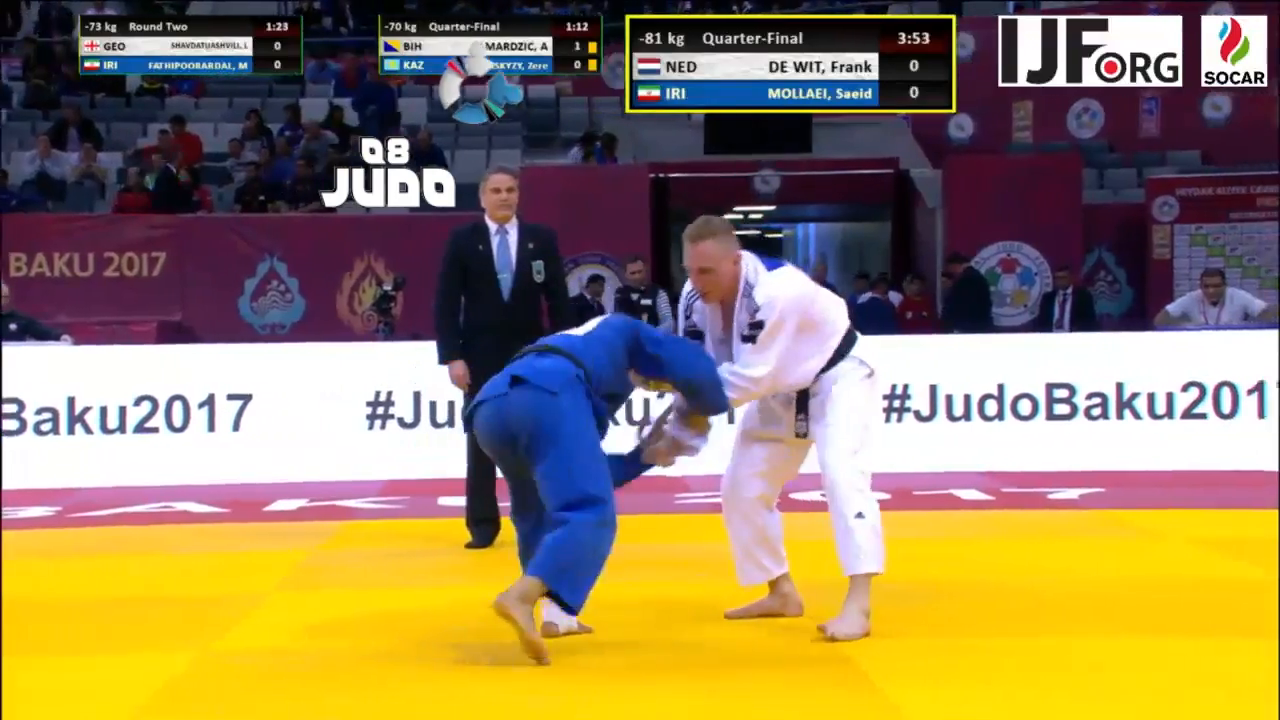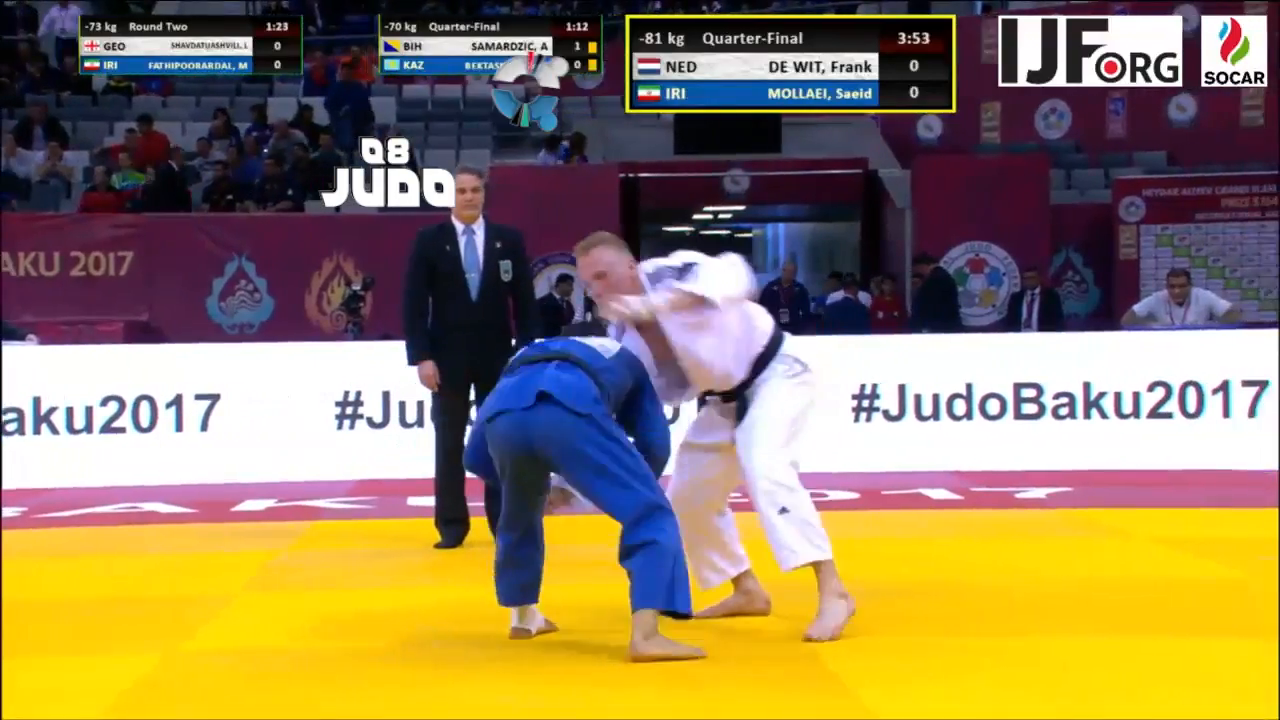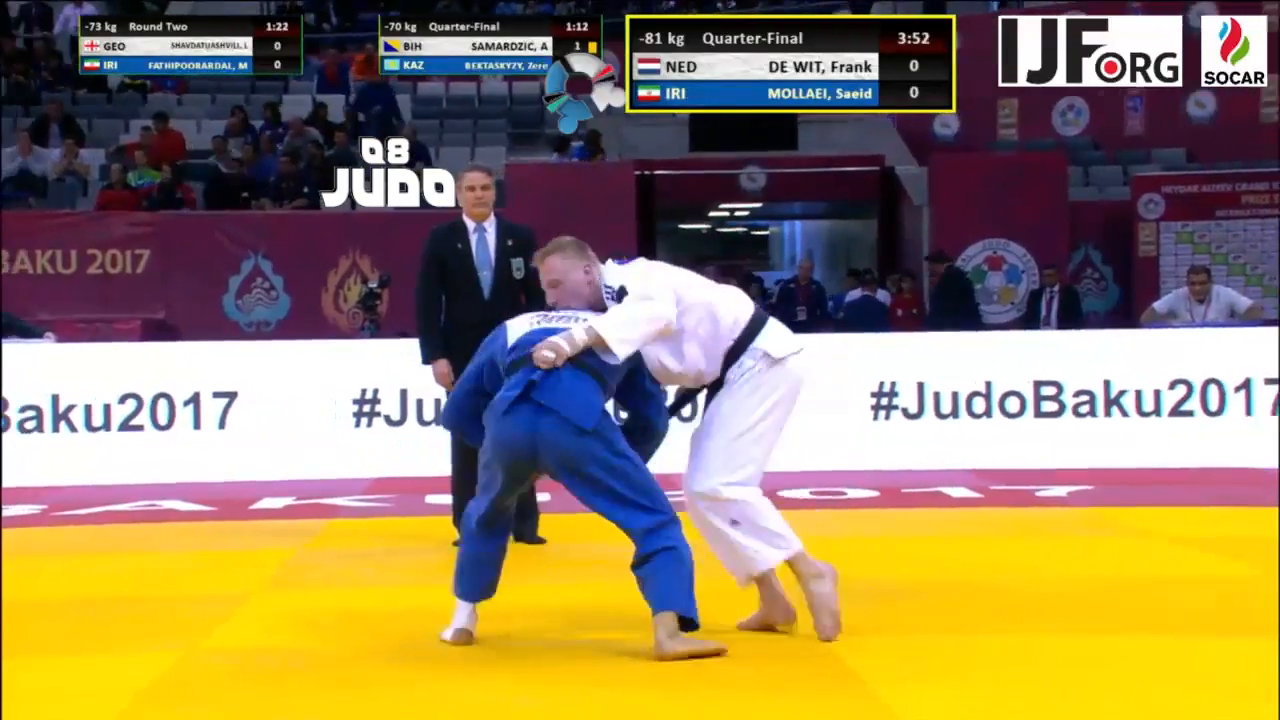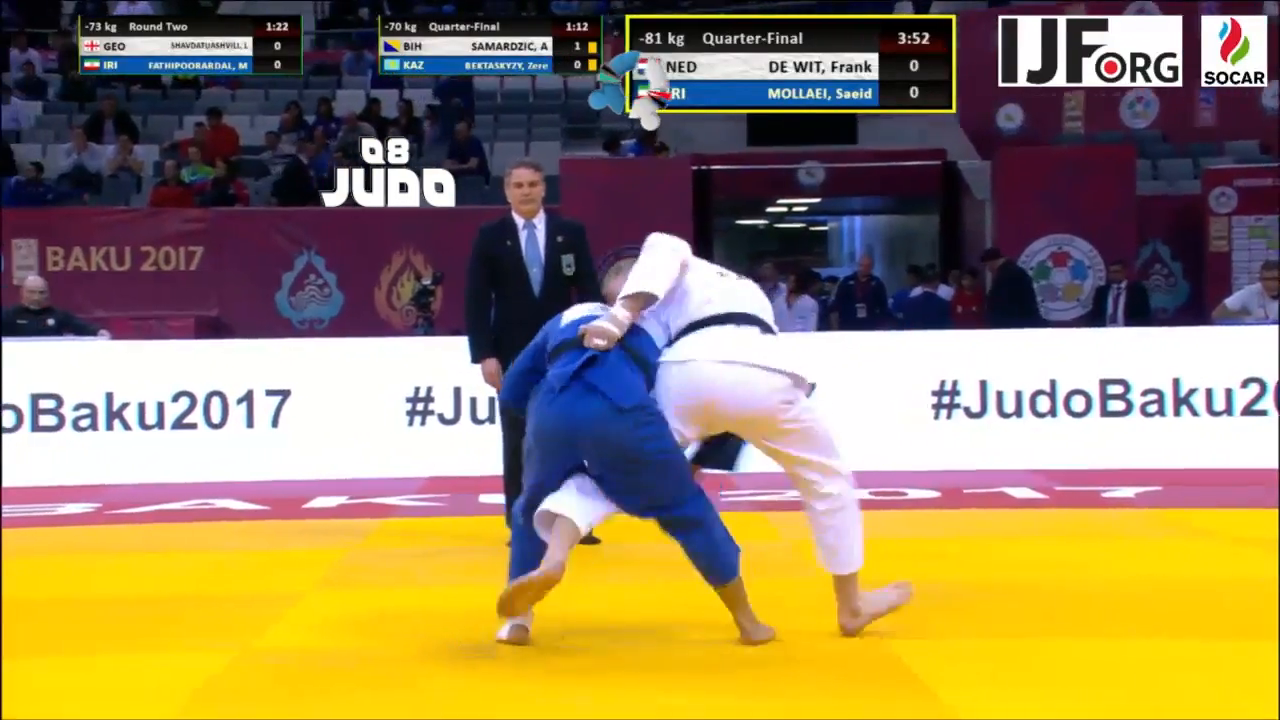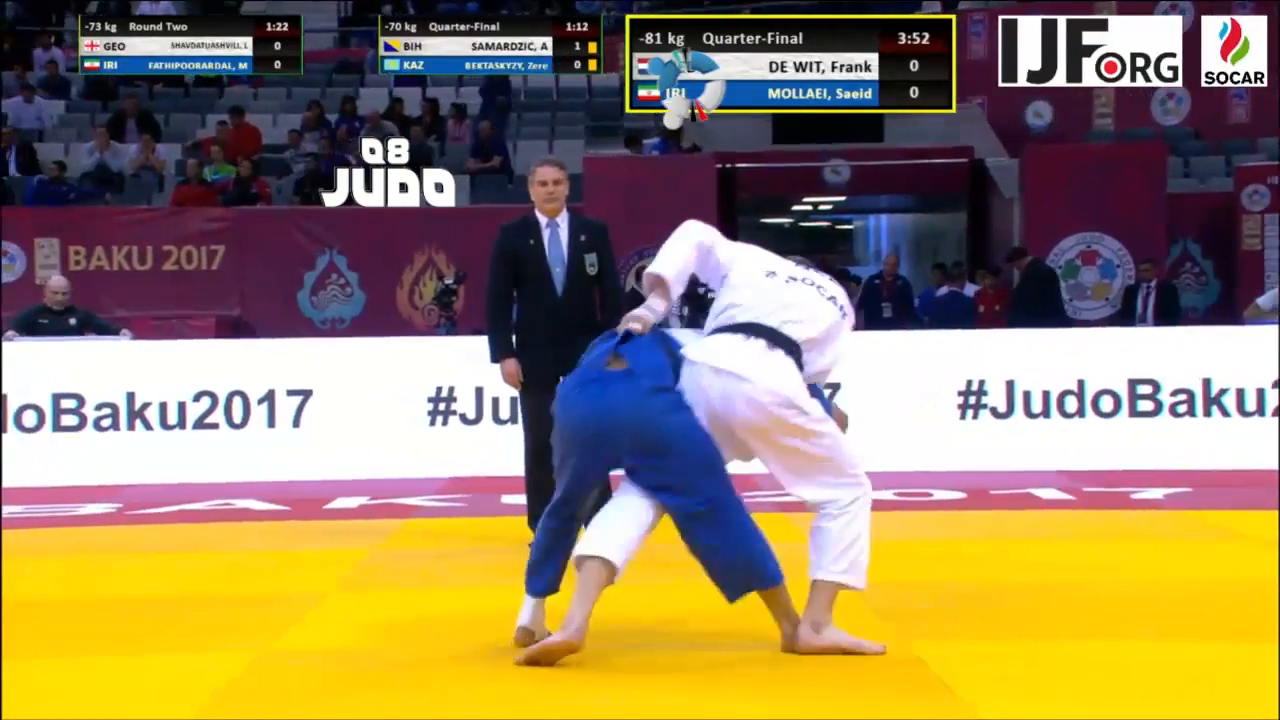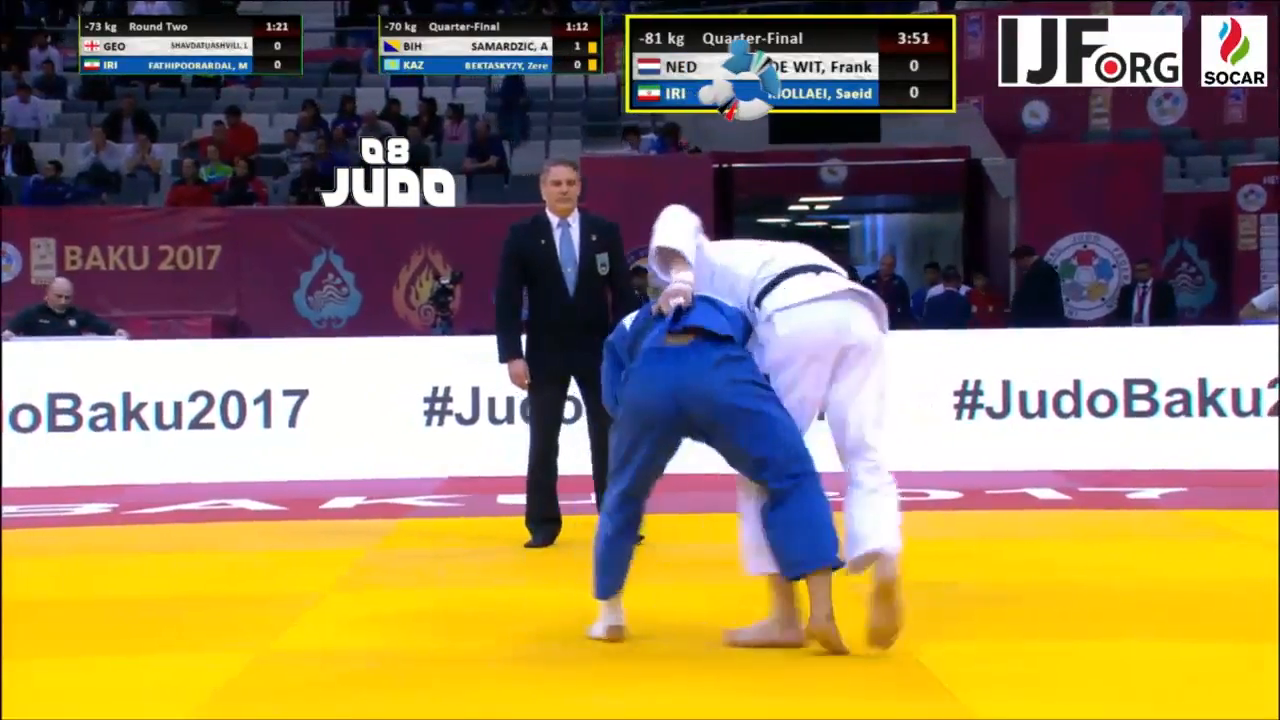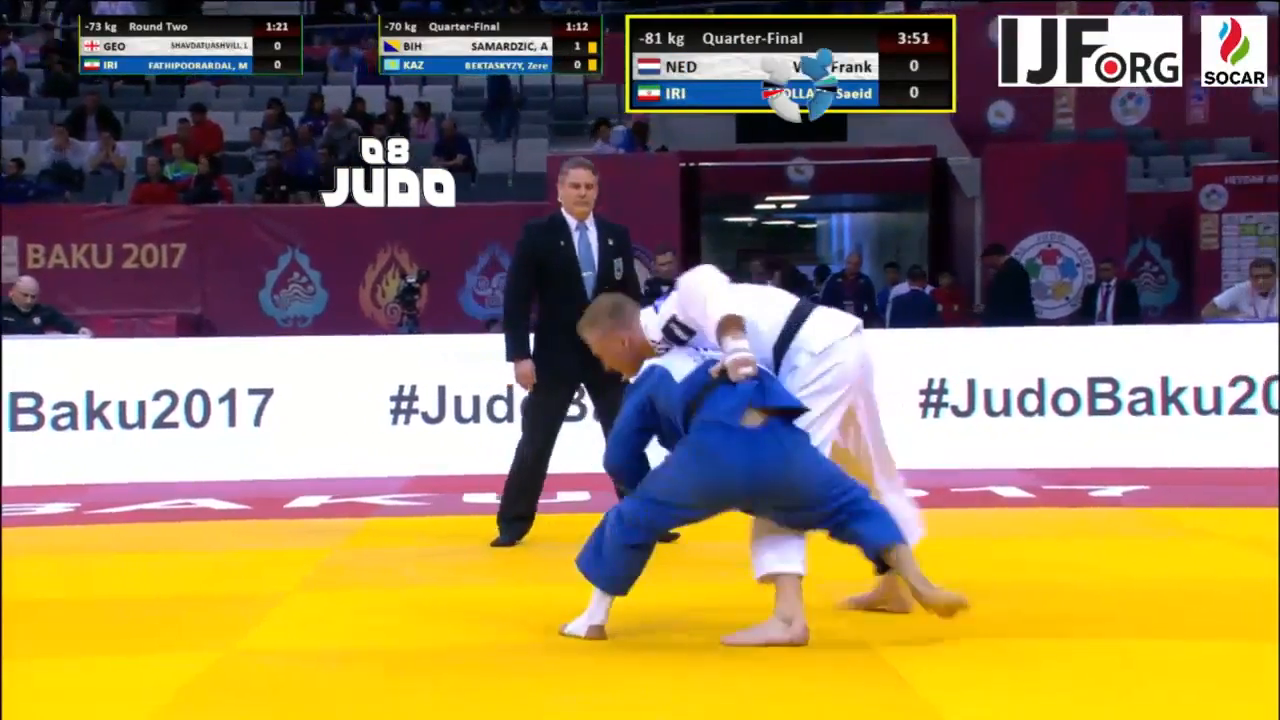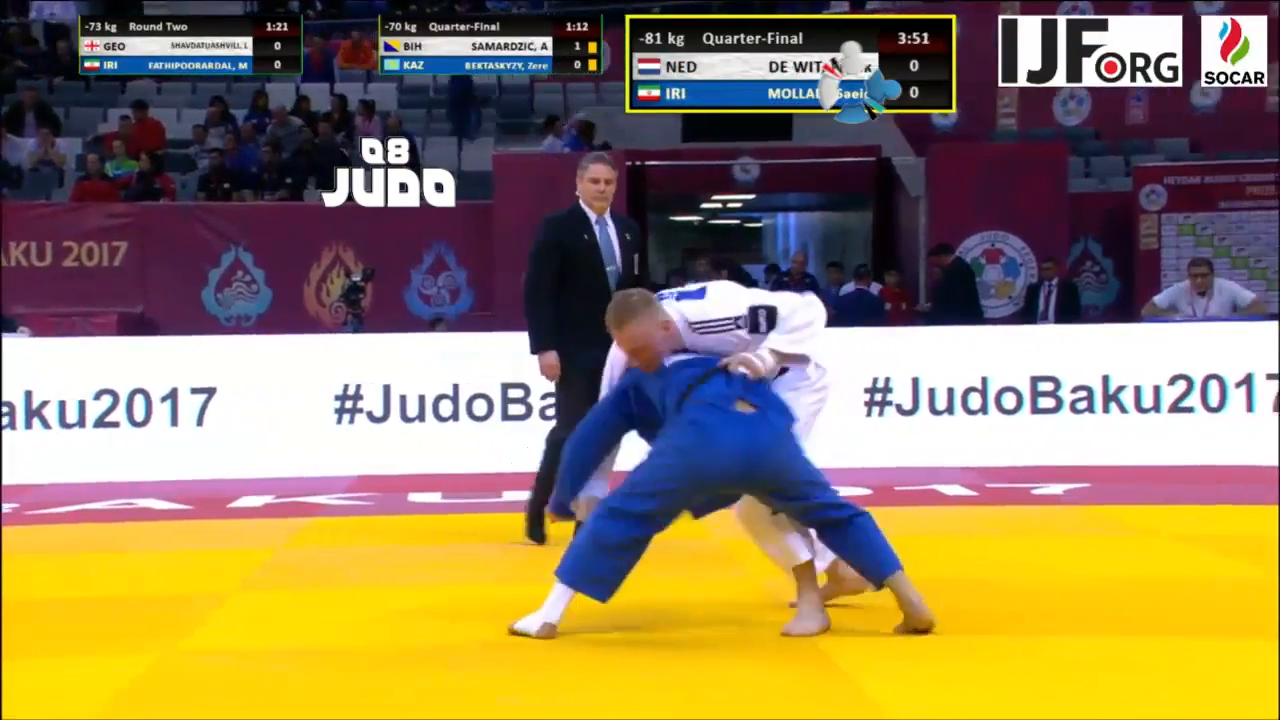
dt=0.3s
person 1, frame 1
left shoulder: (774, 291)
right shoulder: (695, 299)
left elbow: (751, 377)
left hip: (836, 378)
right hip: (782, 390)
left knee: (842, 472)
right knee: (745, 488)
left ankle: (858, 603)
right ankle: (782, 592)
person 1, frame 2
left shoulder: (665, 274)
right shoulder: (625, 330)
left elbow: (733, 275)
left wrist: (656, 302)
left hip: (776, 376)
right hip: (731, 397)
left knee: (760, 465)
right knee: (691, 494)
left ankle: (832, 593)
right ankle: (747, 591)
person 1, frame 3
left shoulder: (623, 281)
right shoulder: (611, 306)
left elbow: (651, 312)
left wrist: (572, 341)
left hip: (761, 363)
right hip: (743, 370)
left knee: (711, 487)
right knee: (710, 487)
left ankle: (811, 575)
right ankle: (773, 603)
person 1, frame 4
left shoulder: (678, 269)
right shoulder: (742, 288)
left elbow: (664, 252)
left wrist: (619, 316)
left hip: (694, 375)
right hip: (763, 378)
right knee: (829, 479)
right ankle: (852, 604)
person 1, frame 5
left shoulder: (746, 259)
right shoulder: (837, 304)
left elbow: (693, 238)
right elbow: (814, 367)
left wrist: (654, 304)
left hip: (703, 375)
right hip: (767, 389)
right knee: (846, 495)
right ankle: (818, 624)
person 1, frame 6
left shoulder: (706, 258)
left elbow: (677, 221)
left wrist: (679, 279)
left hip: (794, 318)
right hip: (859, 315)
right knee: (864, 458)
left ankle: (784, 616)
right ankle: (882, 563)
person 1, frame 7
left shoulder: (657, 327)
right shoulder: (675, 325)
left elbow: (704, 283)
left wrist: (734, 346)
left hip: (818, 355)
right hip: (839, 345)
right knee: (867, 465)
right ankle: (895, 586)
person 1, frame 8
left shoulder: (719, 312)
right shoulder: (632, 346)
left elbow: (808, 309)
left wrist: (769, 356)
right wrist: (593, 488)
left hip: (795, 376)
right knee: (752, 502)
left ankle: (810, 599)
right ankle: (841, 572)
person 2, frame 1
left shoulder: (542, 239)
right shoulder: (462, 241)
left elbow: (558, 299)
right elbow: (446, 303)
right wrist: (452, 356)
right hip: (480, 357)
right knee: (481, 442)
right ankle: (483, 525)
person 2, frame 2
left shoulder: (509, 239)
right shoulder: (428, 241)
left elbow: (525, 300)
right elbow: (414, 304)
right wrist: (421, 357)
left hip: (497, 355)
right hip: (448, 356)
right knee: (449, 443)
right ankle: (452, 525)
person 2, frame 3
left shoulder: (521, 237)
right shoulder: (440, 240)
left elbow: (536, 297)
right elbow: (427, 303)
right wrist: (435, 355)
right hip: (462, 356)
right knee: (465, 440)
left ankle: (523, 521)
person 2, frame 4
left shoulder: (571, 233)
right shoulder: (490, 237)
left elbow: (589, 294)
right elbow: (476, 301)
right wrist: (484, 354)
right hip: (512, 353)
right knee: (516, 440)
person 2, frame 5
left shoulder: (594, 232)
right shoulder: (512, 236)
left elbow: (611, 294)
right elbow: (498, 300)
right wrist: (504, 354)
left hip: (586, 349)
right hip: (534, 352)
right knee: (538, 440)
right ankle: (544, 524)
person 2, frame 6
left shoulder: (605, 232)
right shoulder: (522, 235)
left elbow: (622, 293)
right elbow: (507, 300)
right wrist: (512, 354)
left hip: (597, 349)
right hip: (546, 352)
left knee: (606, 436)
right knee: (543, 441)
right ankle: (543, 524)
person 2, frame 7
left shoulder: (617, 235)
right shoulder: (537, 235)
left elbow: (631, 296)
right elbow: (516, 299)
right wrist: (520, 355)
right hip: (554, 355)
right knee: (537, 441)
right ankle: (514, 520)
person 2, frame 8
left shoulder: (628, 230)
right shoulder: (558, 228)
left elbow: (637, 288)
right elbow: (537, 293)
right wrist: (544, 348)
left hip: (616, 348)
right hip: (573, 349)
right knee: (570, 426)
right ankle: (539, 506)
person 3, frame 1
right shoulder: (625, 333)
left elbow: (591, 471)
right elbow: (693, 365)
left wrist: (644, 456)
right wrist: (700, 409)
left hip: (488, 408)
right hip: (546, 396)
left knee: (537, 510)
right knee: (591, 513)
right ankle: (520, 596)
person 3, frame 2
left shoulder: (522, 360)
right shoulder: (623, 356)
left elbow: (477, 457)
right elbow: (654, 444)
left wrist: (537, 481)
right wrist: (614, 481)
left hip: (506, 414)
right hip: (572, 413)
left knee: (519, 516)
right knee: (651, 517)
left ankle: (523, 616)
right ankle: (646, 635)
person 3, frame 3
left shoulder: (508, 332)
left elbow: (457, 414)
right elbow: (651, 422)
right wrist: (617, 466)
left hip: (509, 419)
right hip: (576, 422)
left knee: (487, 514)
right knee: (654, 520)
left ankle: (462, 621)
right ankle: (668, 634)
person 3, frame 4
left shoulder: (565, 320)
right shoulder: (663, 332)
left elbow: (512, 393)
left hip: (555, 410)
right hip: (617, 415)
left knee: (533, 506)
right knee: (685, 508)
left ankle: (517, 619)
right ankle: (745, 620)
person 3, frame 5
left shoulder: (609, 345)
left hip: (584, 399)
right hip: (644, 402)
left knee: (567, 509)
right knee: (716, 512)
left ankle: (529, 622)
right ankle: (792, 627)
person 3, frame 6
left shoulder: (627, 329)
right shoulder: (731, 316)
left elbow: (617, 404)
left hip: (648, 388)
right hip: (718, 373)
left knee: (623, 501)
right knee: (796, 487)
left ankle: (609, 615)
right ankle: (822, 614)
person 3, frame 7
left shoulder: (650, 379)
left elbow: (620, 459)
left hip: (714, 456)
right hip: (781, 452)
left knee: (635, 517)
right knee: (853, 505)
left ankle: (594, 617)
right ankle: (921, 587)
person 3, frame 8
left shoulder: (640, 381)
right shoulder: (733, 373)
left elbow: (588, 438)
left wrist: (564, 500)
left hip: (701, 442)
right hip: (766, 440)
left knee: (619, 517)
right knee: (836, 513)
left ankle: (548, 616)
right ankle: (911, 604)
